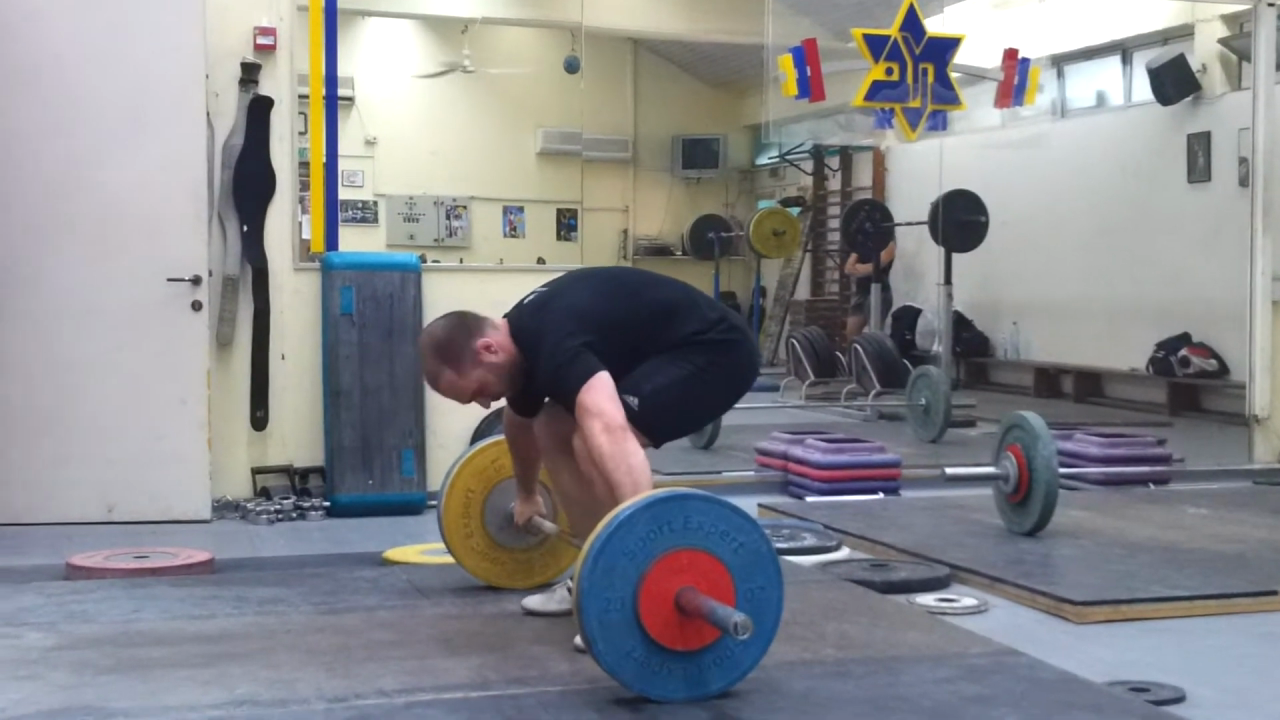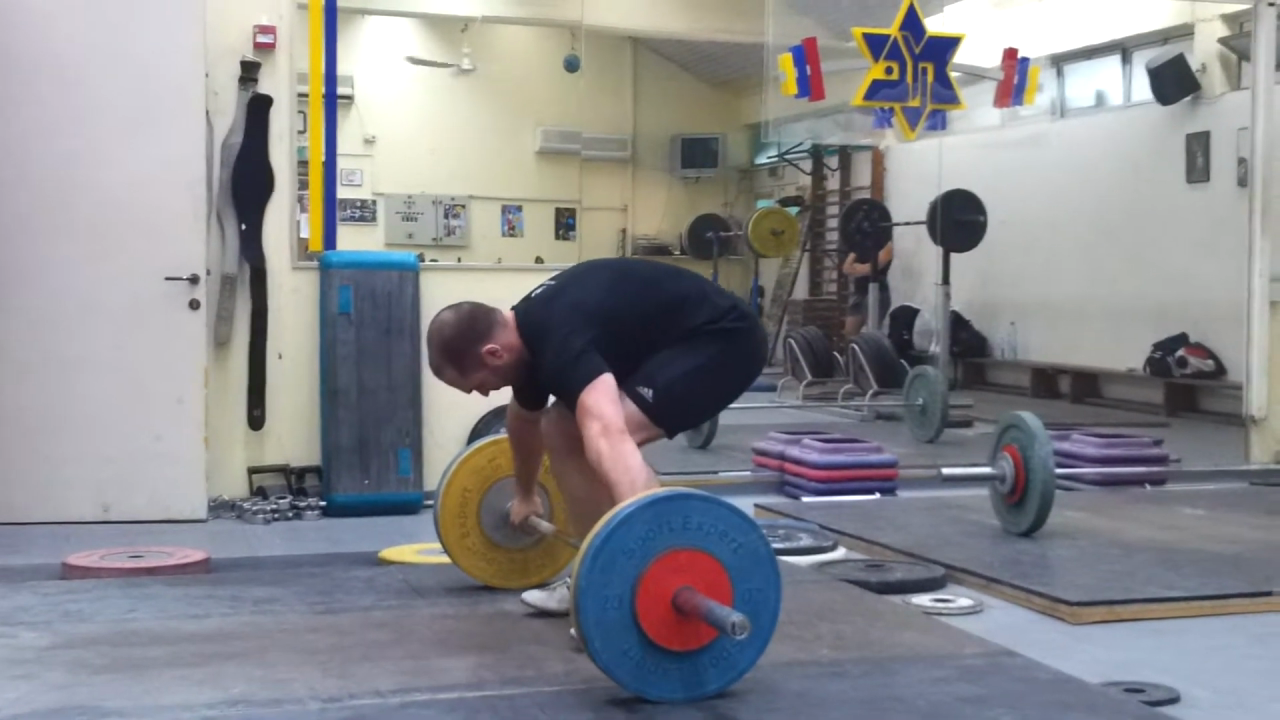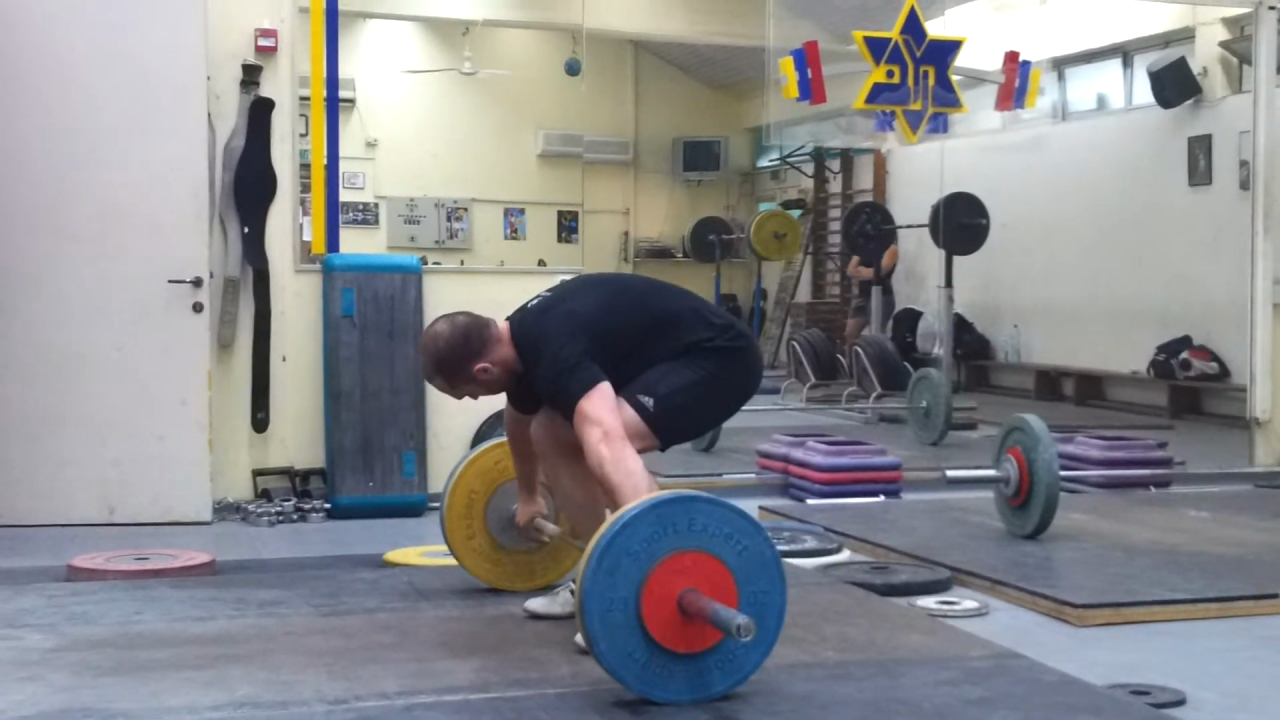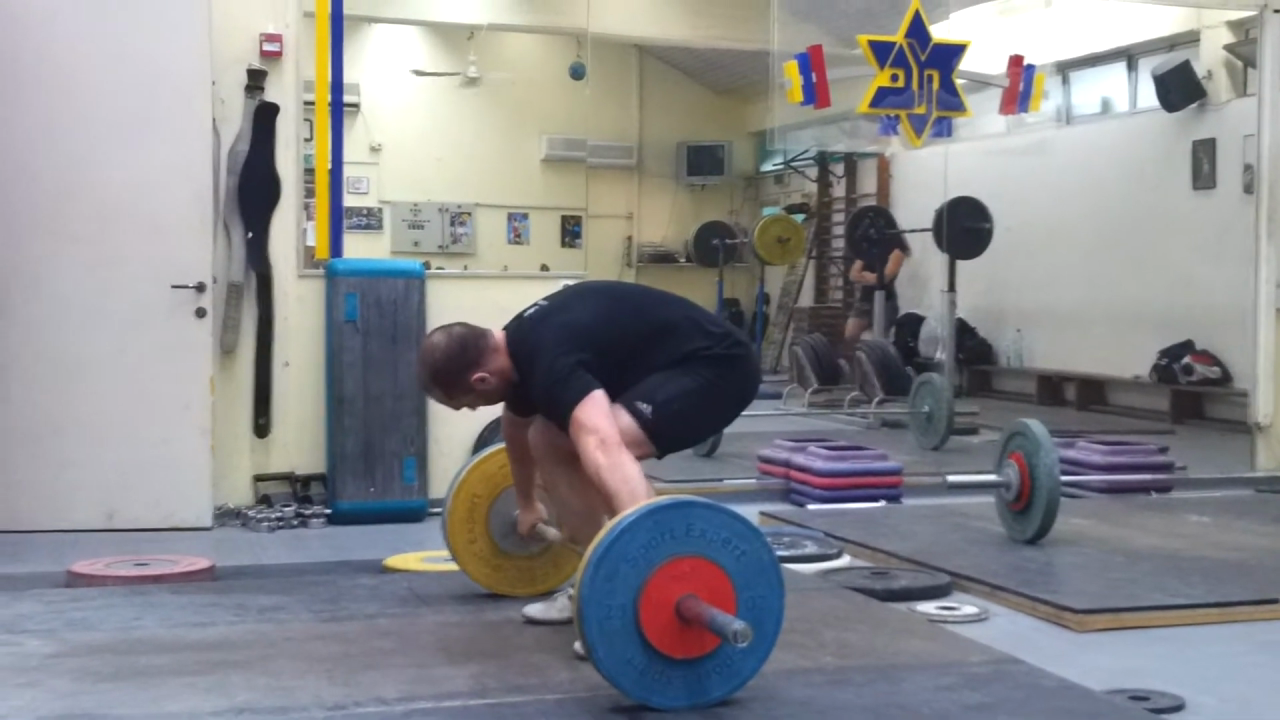
dt=0.3s
person 1, frame 1
left shoulder: (554, 344)
right shoulder: (521, 339)
left elbow: (609, 433)
right elbow: (521, 423)
right wrist: (527, 497)
left hip: (715, 351)
right hip: (662, 347)
left knee: (594, 442)
right knee: (551, 430)
person 1, frame 2
left shoulder: (561, 340)
right shoulder: (527, 334)
left elbow: (607, 436)
right elbow: (525, 419)
right wrist: (524, 495)
left hip: (723, 340)
left knee: (607, 434)
right knee: (560, 430)
person 1, frame 3
left shoulder: (556, 352)
right shoulder: (521, 337)
left elbow: (607, 443)
right elbow: (521, 421)
right wrist: (528, 497)
left hip: (720, 358)
left knee: (601, 439)
right knee: (549, 433)
person 1, frame 4
left shoulder: (551, 360)
right shoulder: (518, 345)
left elbow: (604, 451)
right elbow: (517, 427)
right wrist: (527, 504)
left hip: (718, 365)
right hip: (666, 362)
left knee: (598, 442)
right knee: (547, 438)
